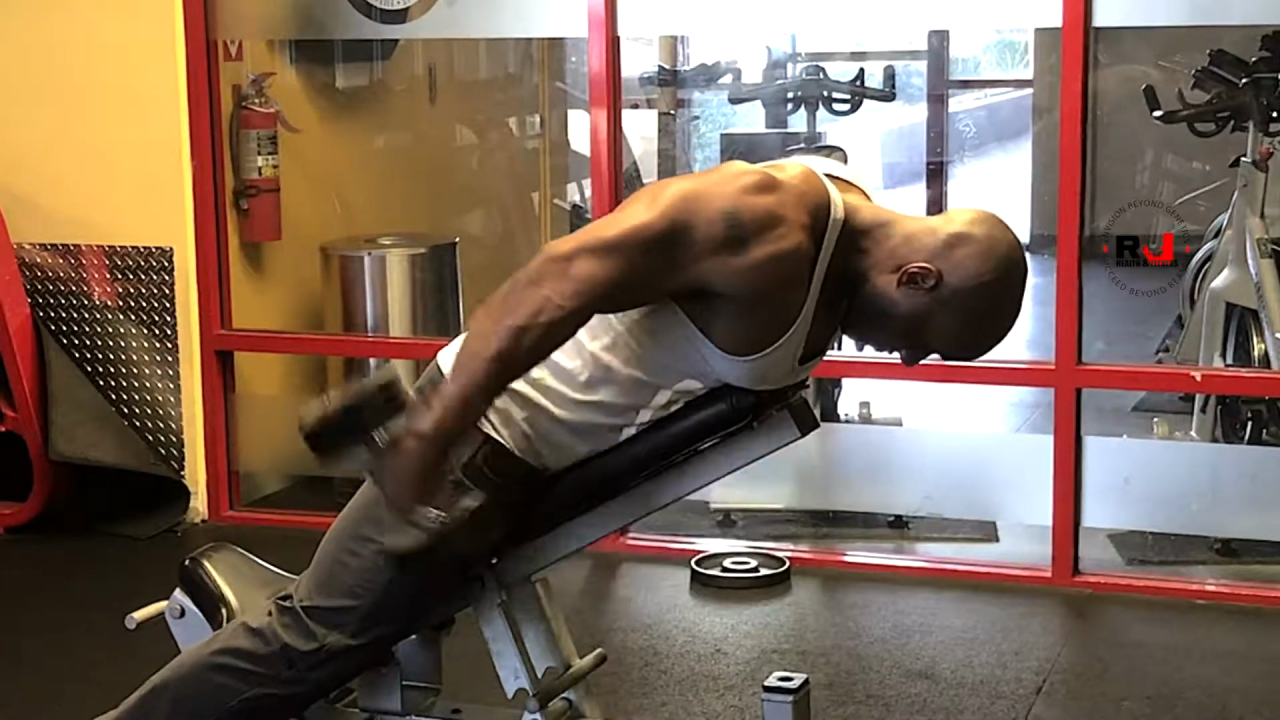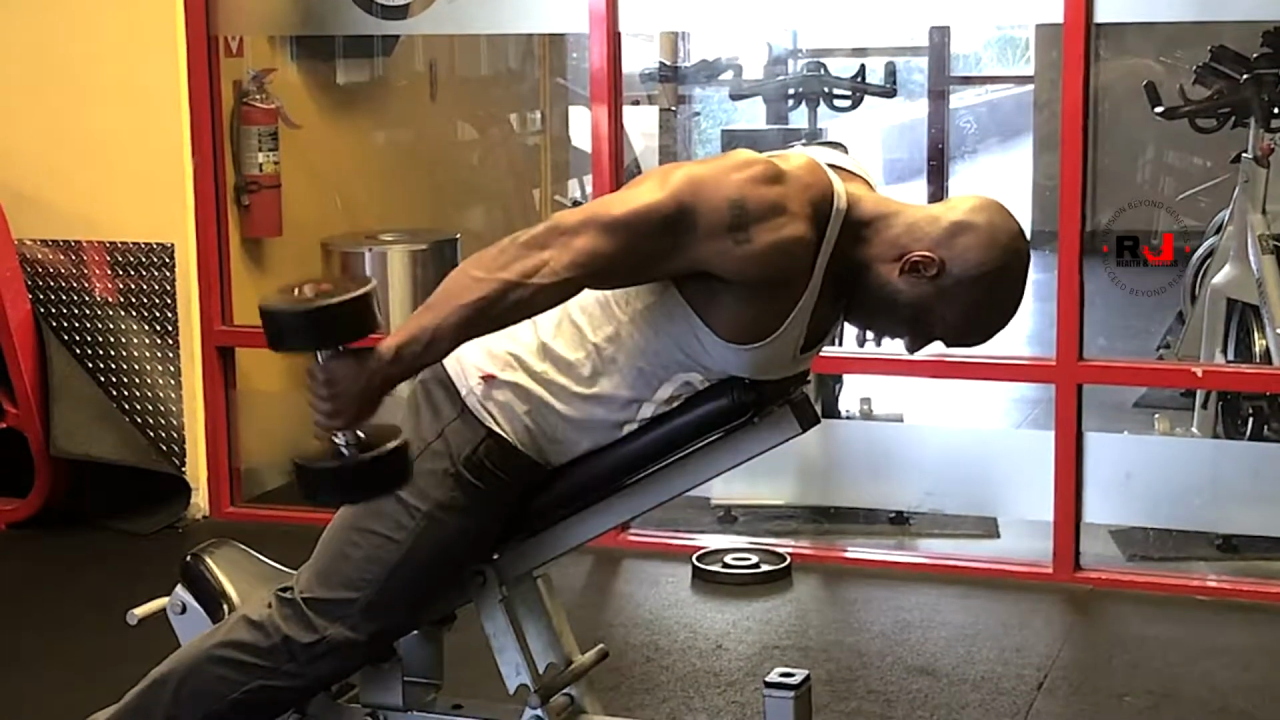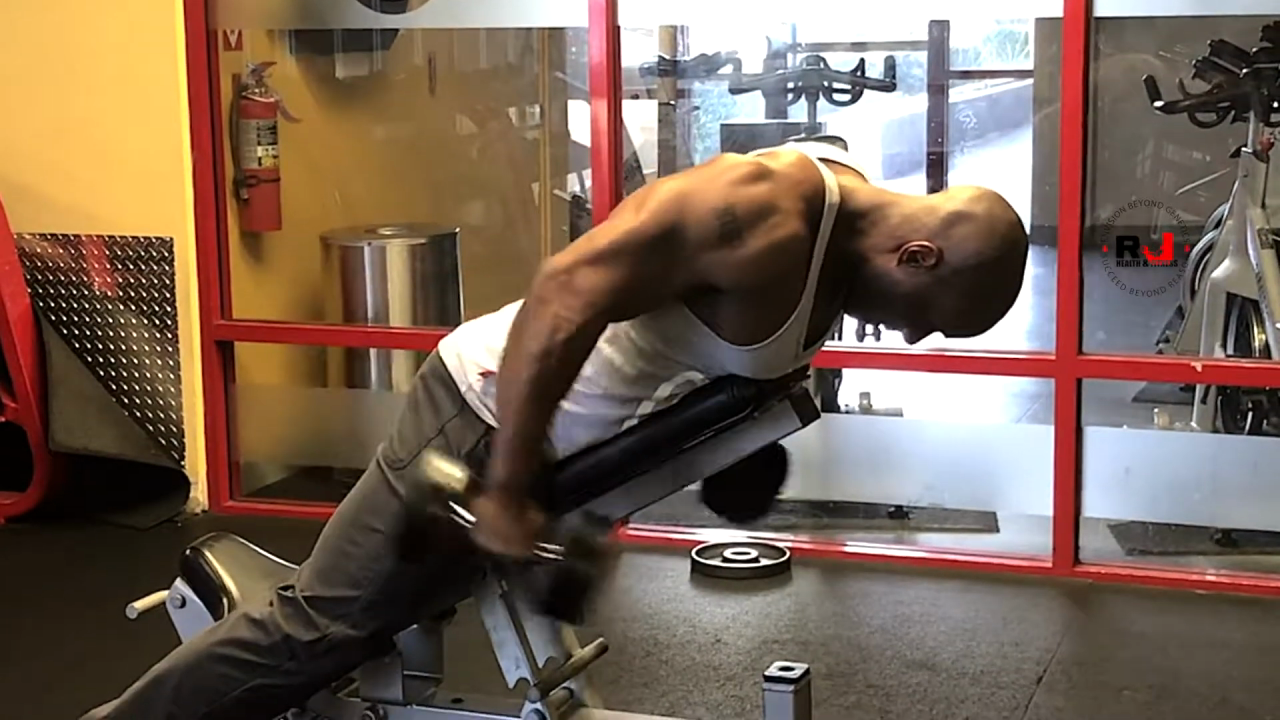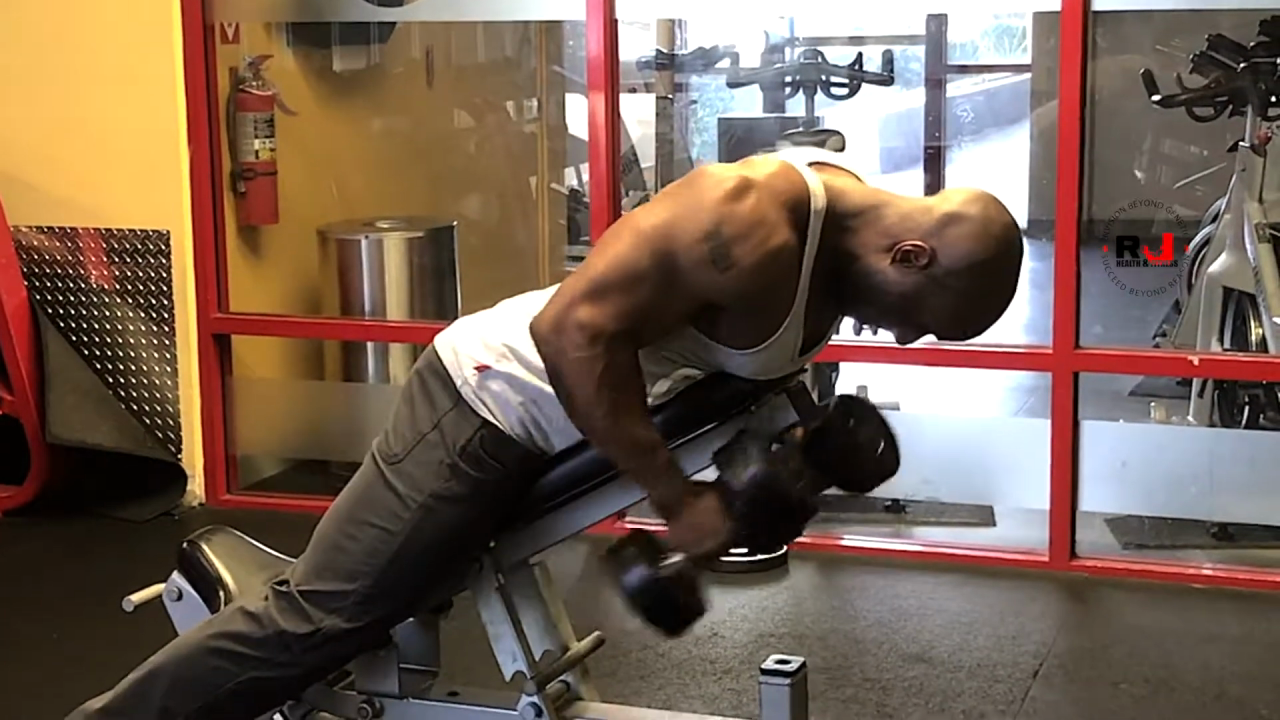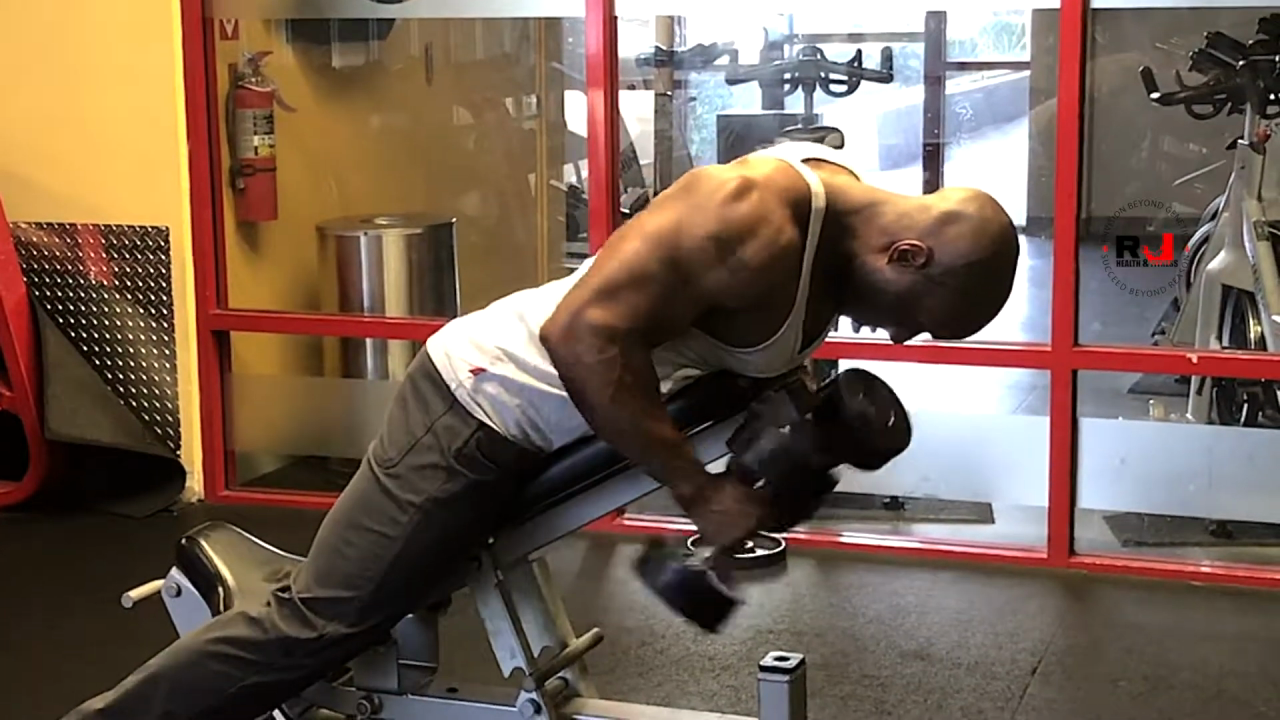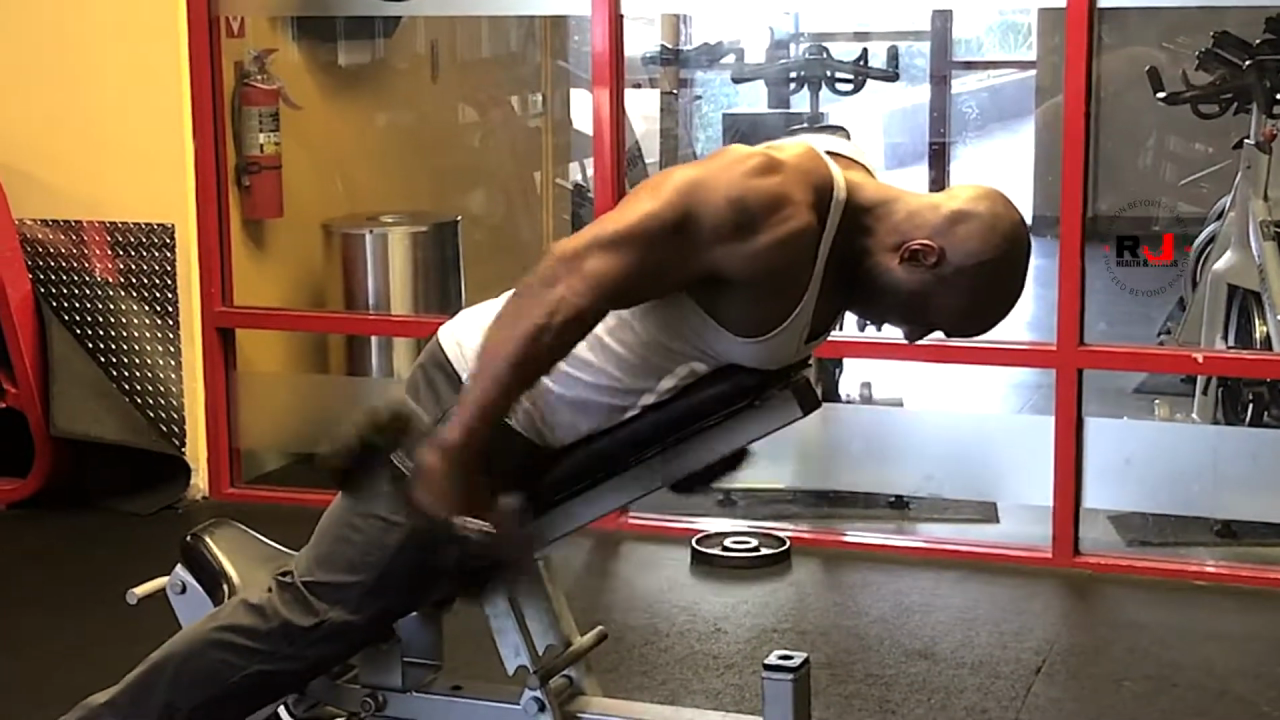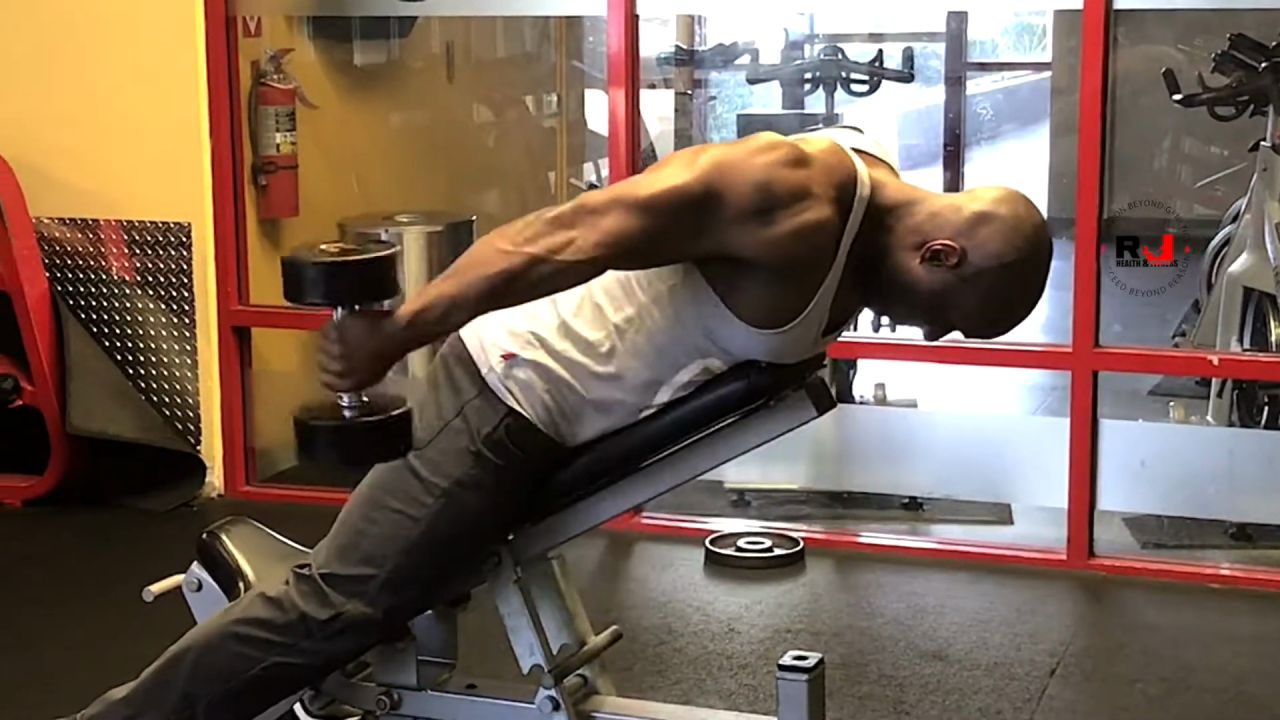
dt=0.3s
person 1, frame 1
left shoulder: (848, 236)
right shoulder: (773, 224)
right elbow: (563, 276)
right wrist: (433, 440)
left hip: (557, 445)
right hip: (494, 427)
left knee: (379, 613)
right knee: (317, 635)
person 1, frame 2
left shoulder: (851, 234)
right shoulder: (775, 214)
right elbow: (558, 250)
right wrist: (384, 365)
left hip: (556, 439)
right hip: (500, 415)
left knee: (378, 614)
right knee: (320, 629)
person 1, frame 3
left shoulder: (849, 221)
right shoulder: (768, 214)
right elbow: (568, 289)
right wrist: (508, 491)
left hip: (553, 424)
right hip: (497, 410)
left knee: (364, 614)
right knee: (320, 626)
person 1, frame 4
left shoulder: (848, 222)
right shoulder: (755, 223)
right elbow: (572, 328)
right wrist: (676, 500)
left hip: (536, 425)
right hip: (493, 406)
left knee: (362, 609)
right knee: (314, 619)
person 1, frame 5
left shoulder: (842, 219)
right shoulder: (758, 221)
right elbow: (584, 333)
right wrist: (701, 494)
left hip: (534, 426)
right hip: (487, 407)
right knee: (319, 621)
person 1, frame 6
left shoulder: (852, 212)
right shoulder: (777, 204)
right elbow: (577, 273)
right wrist: (461, 447)
left hip: (551, 409)
right hip: (495, 397)
left knee: (387, 587)
right knee: (321, 610)
person 1, frame 7
left shoulder: (874, 210)
right shoulder: (798, 195)
right elbow: (585, 229)
right wrist: (402, 326)
left hip: (569, 417)
right hip: (517, 392)
left knee: (374, 595)
right knee: (334, 604)
